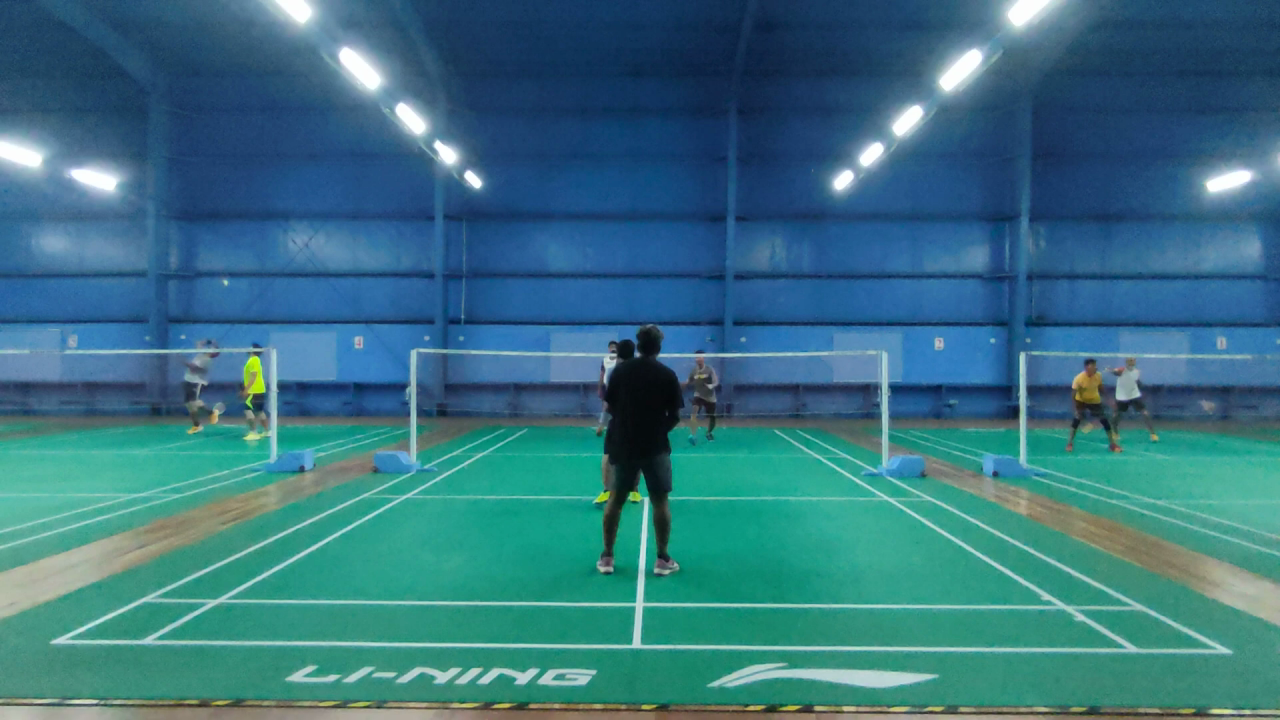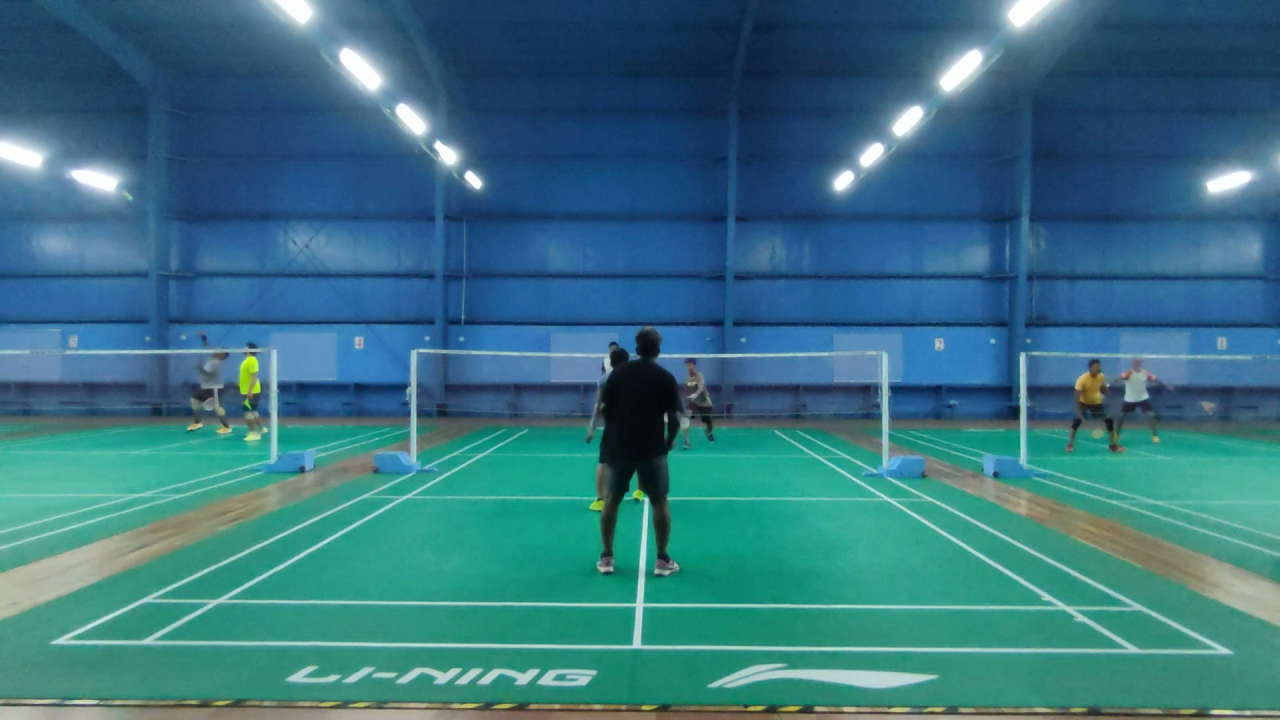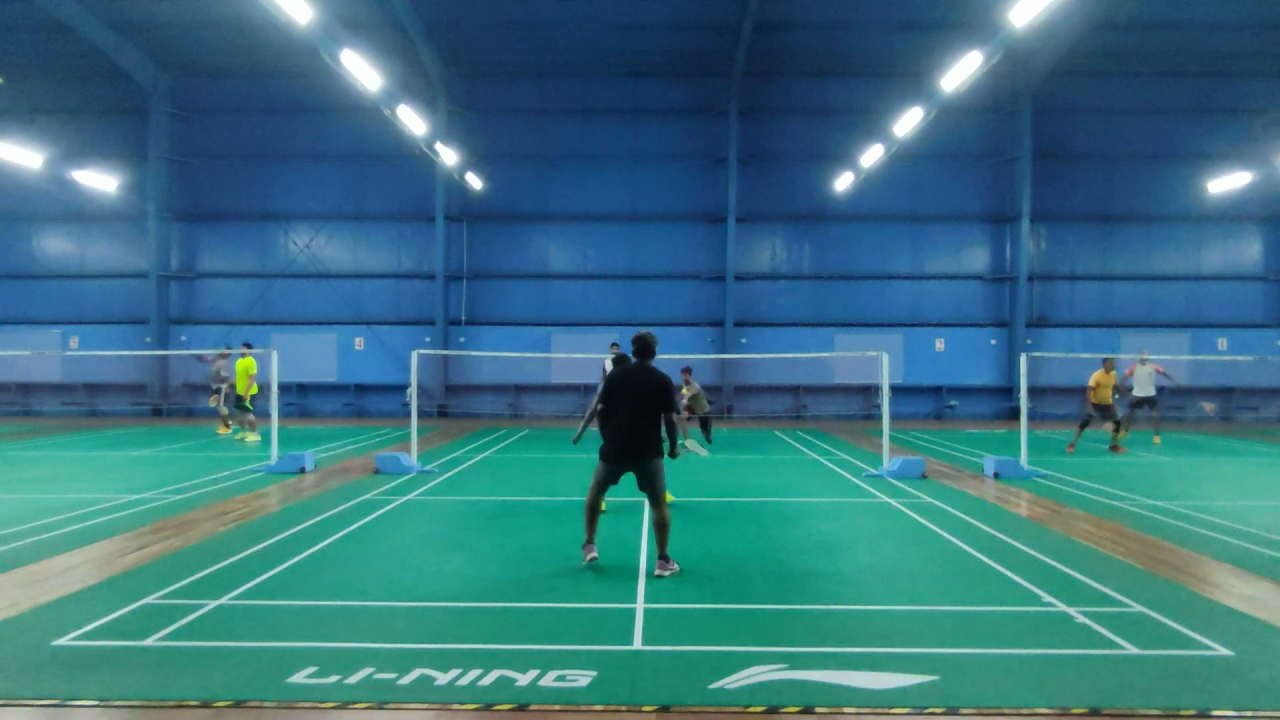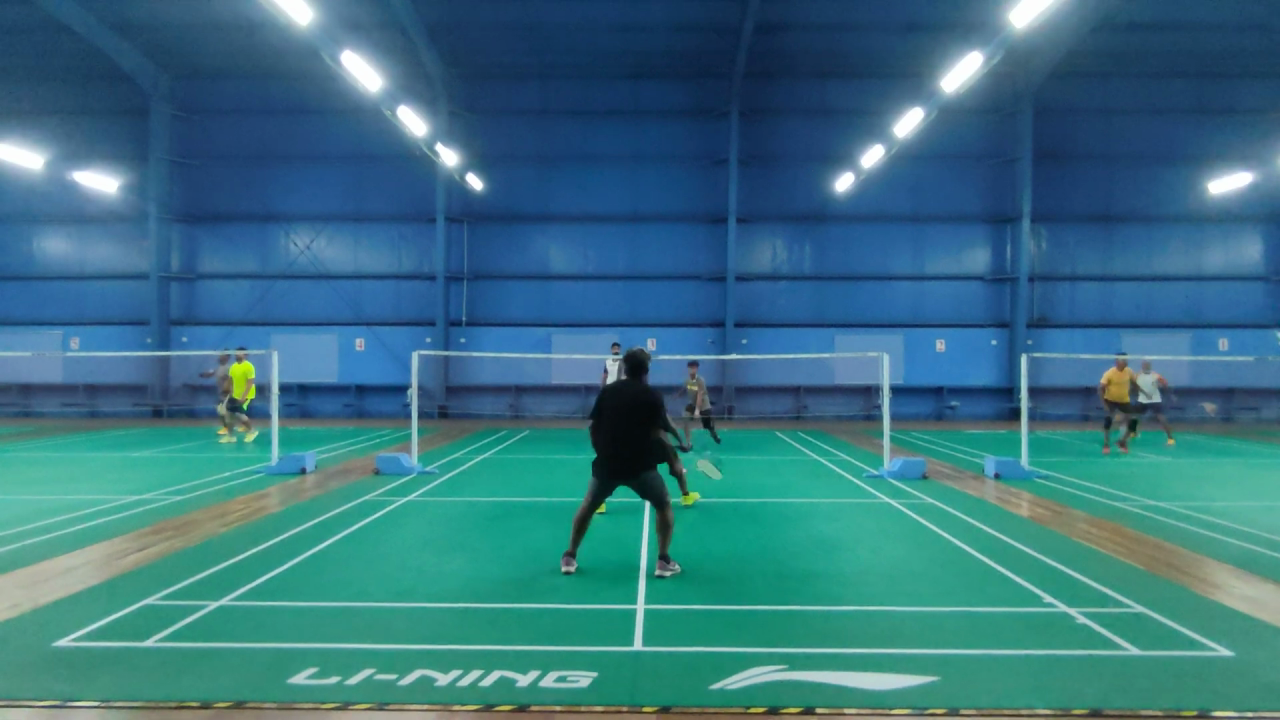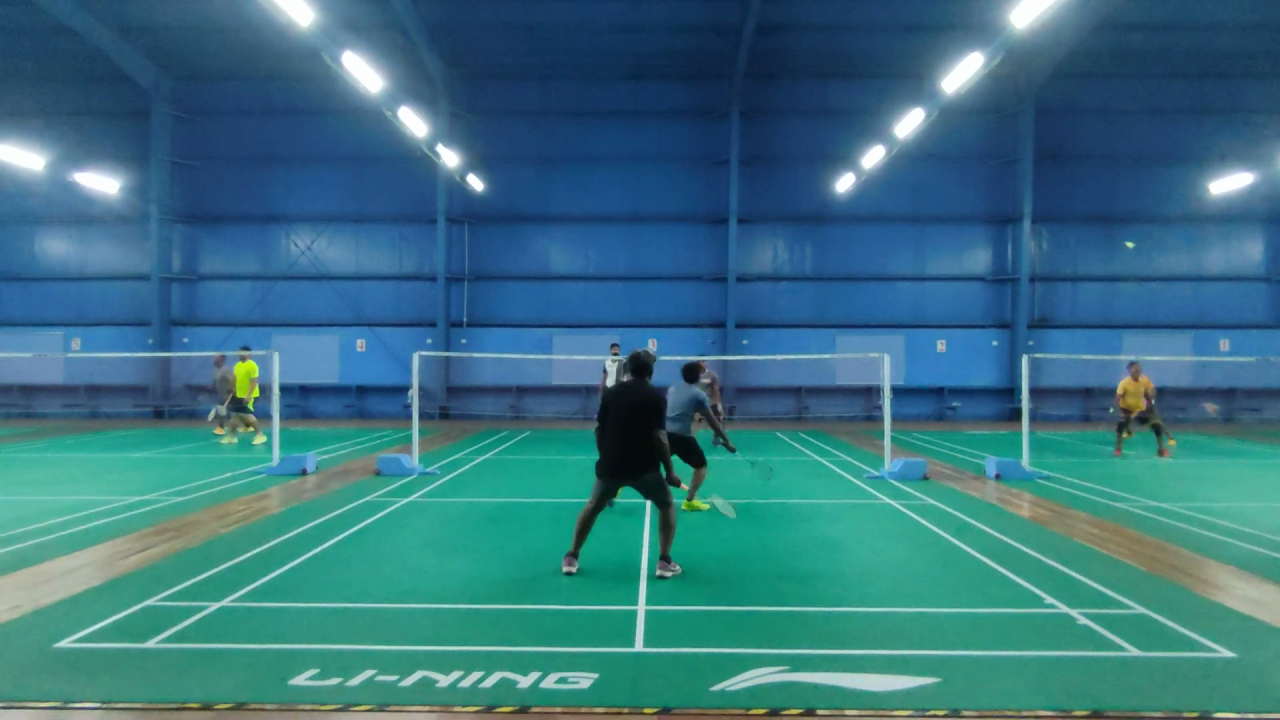
dt=0.2s
person 1, frame 1
left shoulder: (620, 371)
right shoulder: (667, 375)
left elbow: (610, 408)
right elbow: (675, 416)
left hip: (623, 447)
right hip: (655, 447)
left knee: (615, 500)
right knee: (660, 501)
left ankle: (607, 557)
right ankle: (662, 559)
person 1, frame 2
left shoulder: (618, 373)
right shoulder: (666, 378)
left elbow: (605, 410)
right elbow: (673, 418)
right wrist: (669, 441)
left hip: (619, 448)
right hip: (652, 450)
left knee: (612, 501)
right knee: (659, 502)
left ankle: (607, 557)
right ankle: (662, 559)
person 1, frame 3
left shoulder: (615, 375)
right shoulder: (662, 380)
left elbow: (602, 411)
right elbow: (669, 419)
right wrist: (674, 447)
left hip: (614, 448)
right hip: (647, 451)
left knee: (595, 492)
right knee: (658, 503)
left ankle: (589, 545)
right ankle: (663, 560)
person 1, frame 4
left shoulder: (607, 391)
right shoulder: (652, 395)
left elbow: (593, 428)
right elbow: (658, 436)
left hip: (607, 464)
right hip: (640, 466)
left knee: (588, 505)
right knee: (664, 506)
left ankle: (569, 557)
right ankle: (664, 561)
person 1, frame 5
left shoulder: (612, 392)
right shoulder: (655, 396)
left elbow: (598, 429)
right elbow: (658, 437)
right wrist: (669, 470)
left hip: (610, 464)
right hip: (643, 466)
left knee: (593, 506)
right knee: (667, 505)
left ankle: (572, 557)
right ankle: (665, 561)
